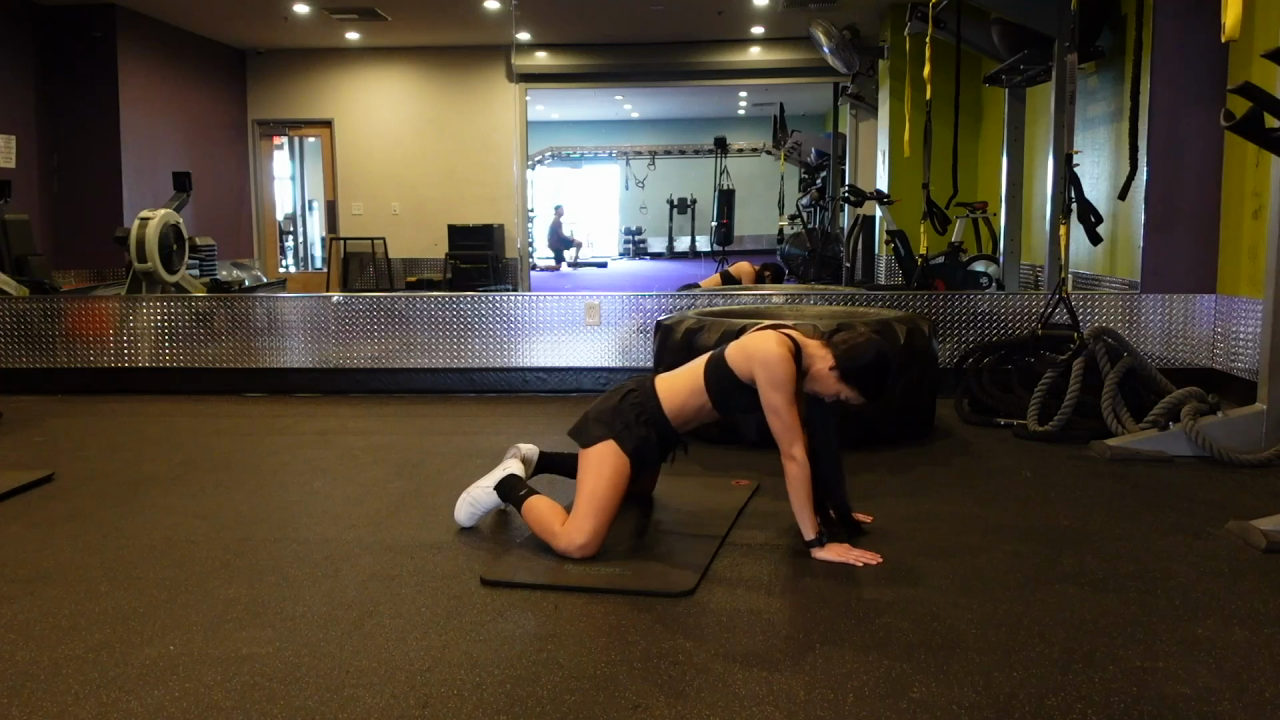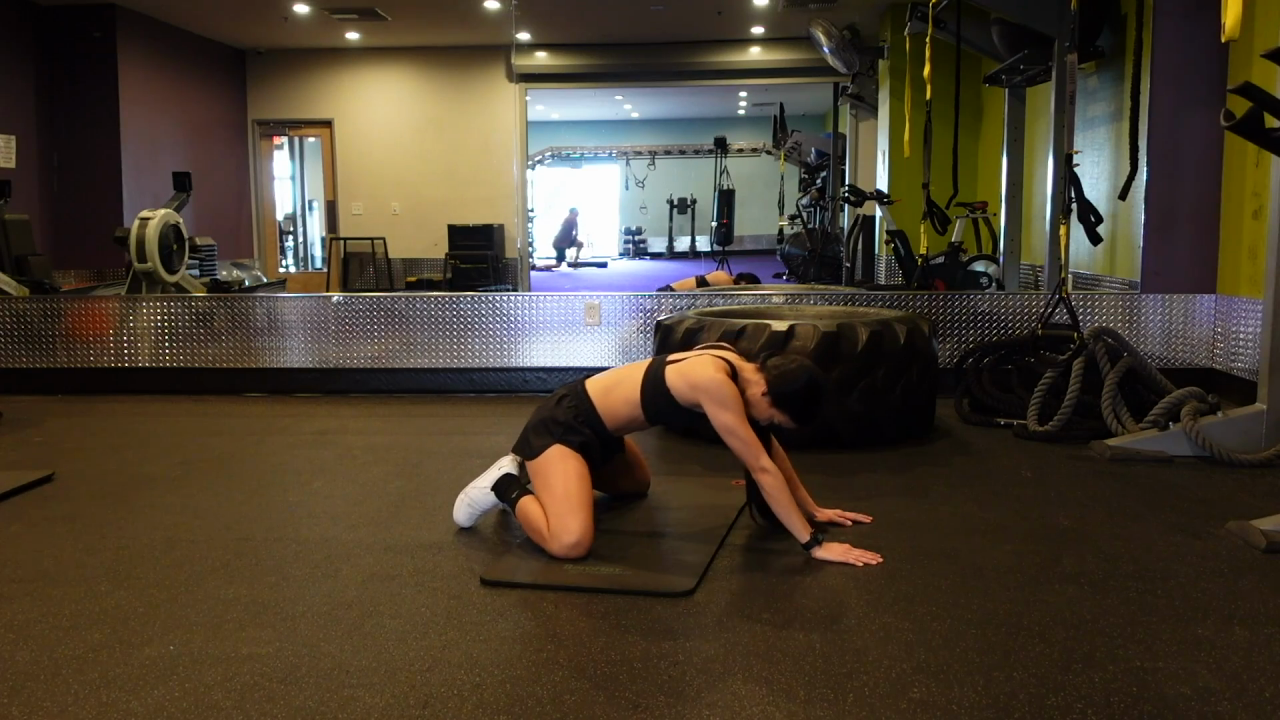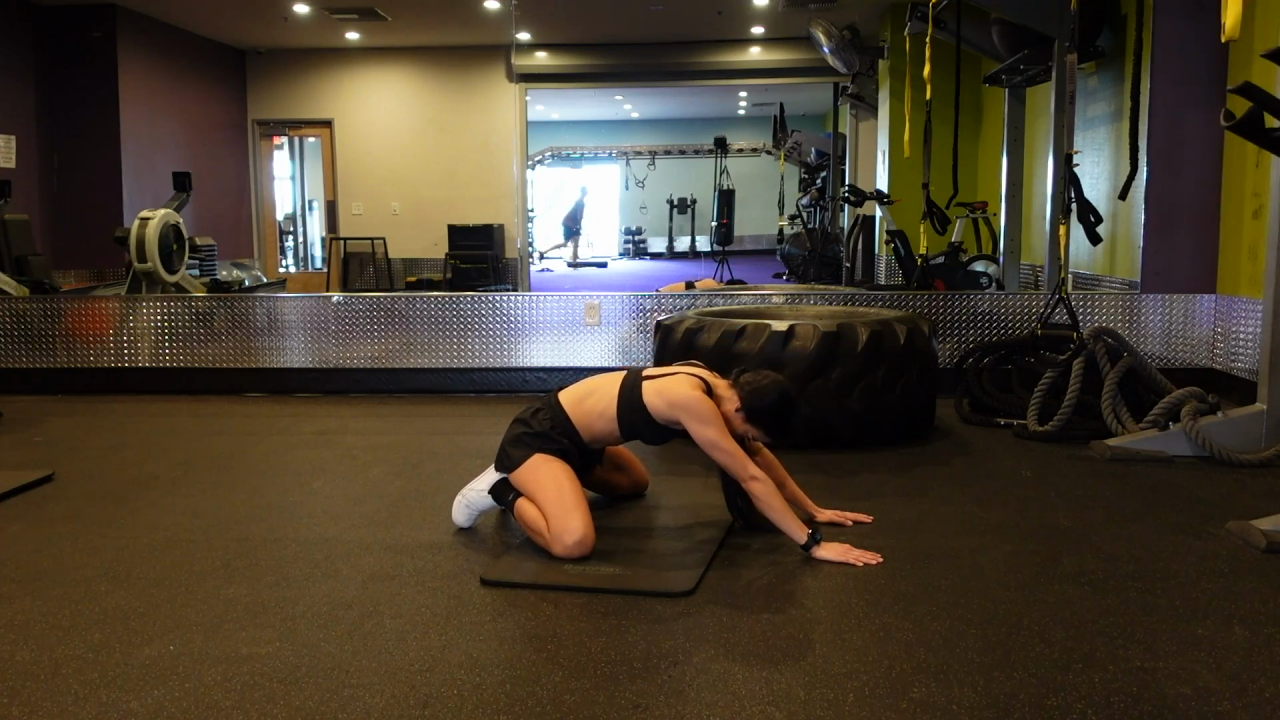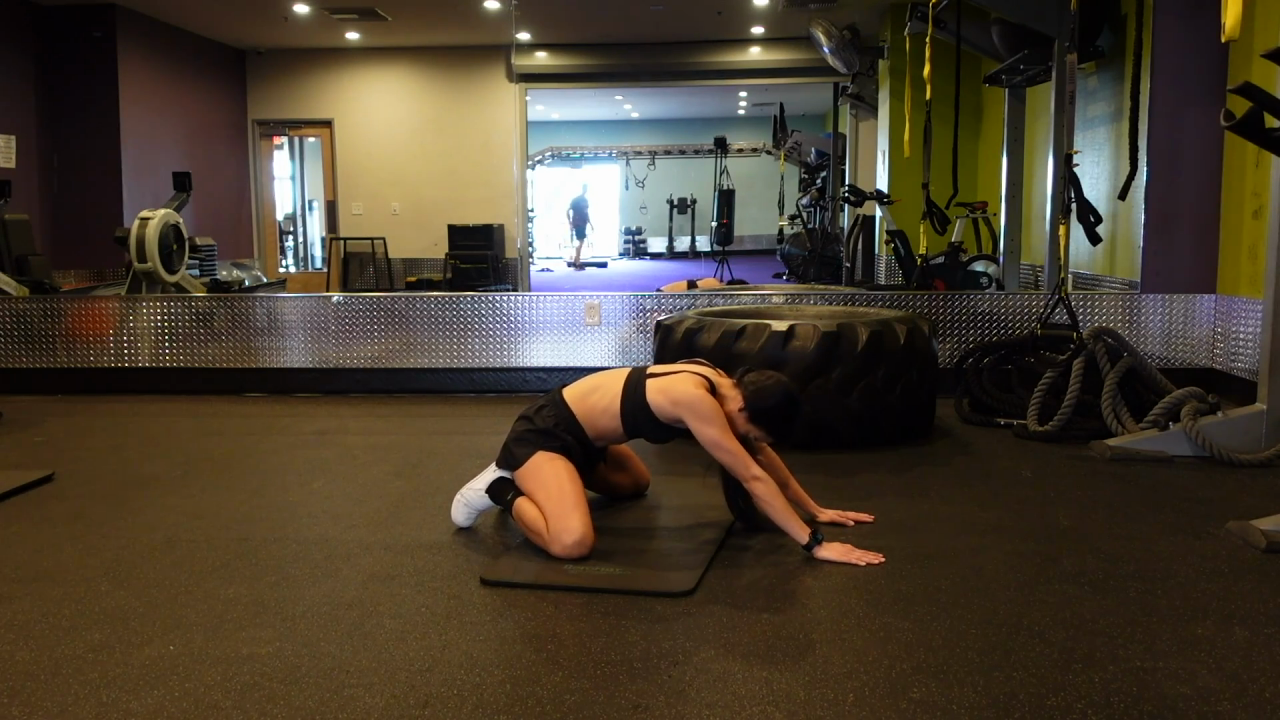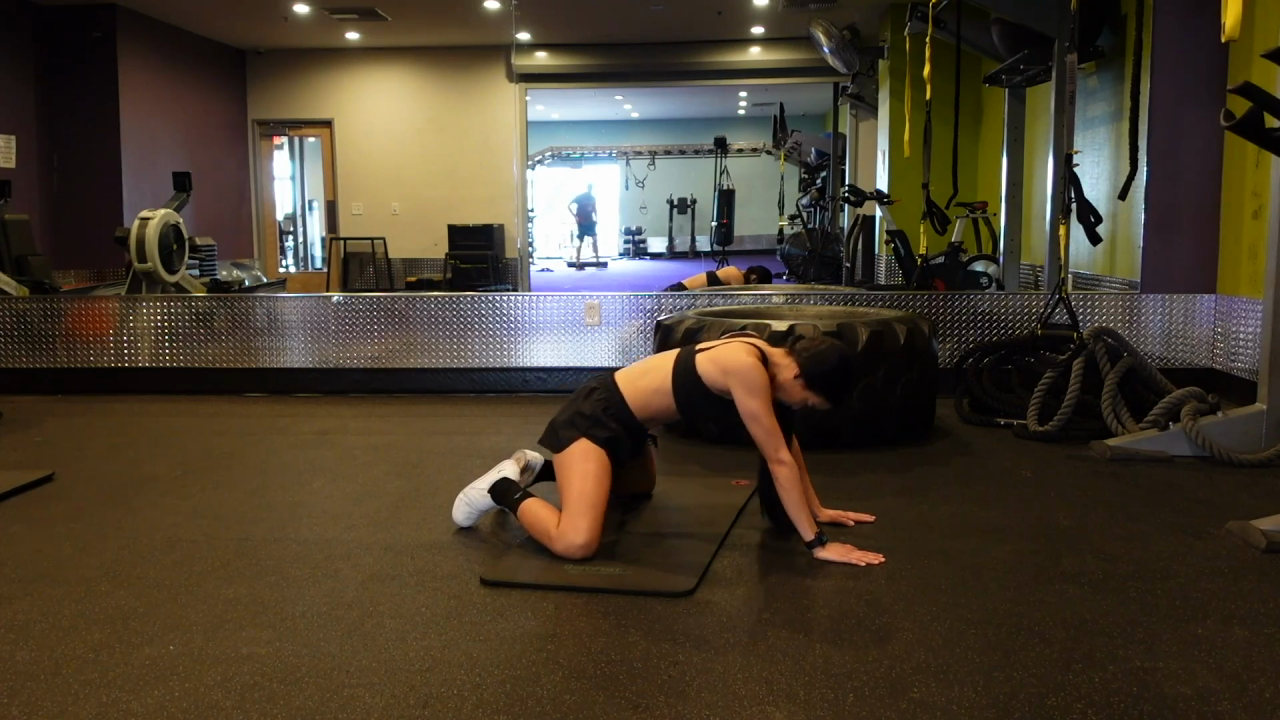
dt=0.5s
person 1, frame 1
left shoulder: (798, 354)
right shoulder: (776, 356)
left elbow: (800, 446)
right elbow: (793, 455)
left wrist: (821, 511)
right wrist: (816, 542)
left hip: (652, 424)
right hip: (628, 420)
left knee: (637, 491)
right knee: (577, 544)
left ankle: (535, 460)
right ankle: (510, 486)
person 1, frame 2
left shoulder: (740, 371)
right shoulder: (716, 383)
left elbow: (772, 451)
right elbow: (763, 469)
left wrist: (813, 510)
right wrist: (813, 543)
left hip: (597, 427)
right hip: (562, 425)
left knee: (636, 486)
right knee: (571, 543)
left ankle: (535, 470)
right ankle: (508, 488)
person 1, frame 3
left shoulder: (717, 387)
right shoulder: (692, 401)
left elbow: (760, 457)
right elbow: (752, 478)
left wrist: (813, 510)
right wrist: (813, 544)
left hip: (576, 436)
right hip: (540, 436)
left knee: (635, 485)
right knee: (574, 543)
left ankle: (531, 481)
right ankle: (504, 491)
person 1, frame 4
left shoulder: (722, 385)
right shoulder: (696, 399)
left elbow: (764, 457)
right elbow: (754, 478)
left wrist: (815, 510)
right wrist: (814, 543)
left hip: (582, 433)
right hip: (545, 433)
left knee: (636, 485)
right knee: (573, 543)
left ankle: (533, 480)
right ankle: (504, 491)
person 1, frame 5
left shoulder: (769, 361)
right shoulder: (749, 370)
left elbow: (788, 443)
right elbow: (779, 460)
left wrist: (818, 510)
right wrist: (816, 542)
left hip: (625, 422)
right hip: (595, 418)
left knee: (641, 488)
right knee: (576, 544)
left ankle: (540, 467)
right ankle: (506, 489)
